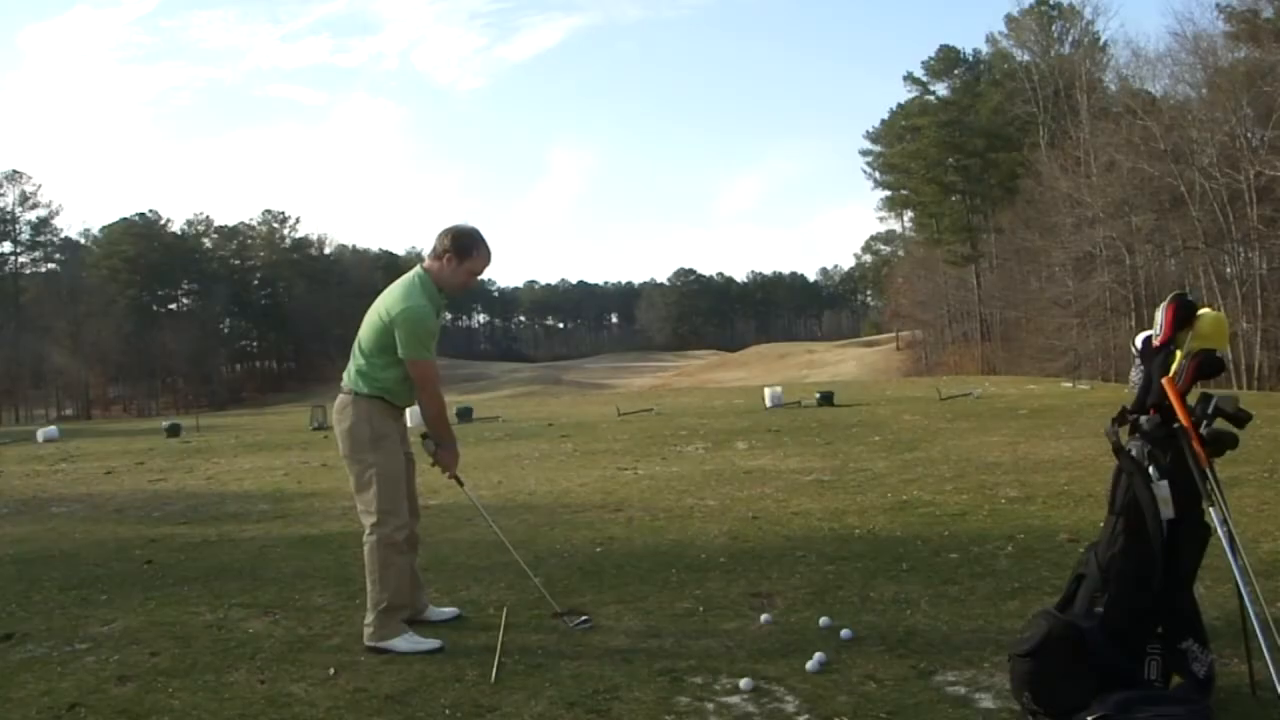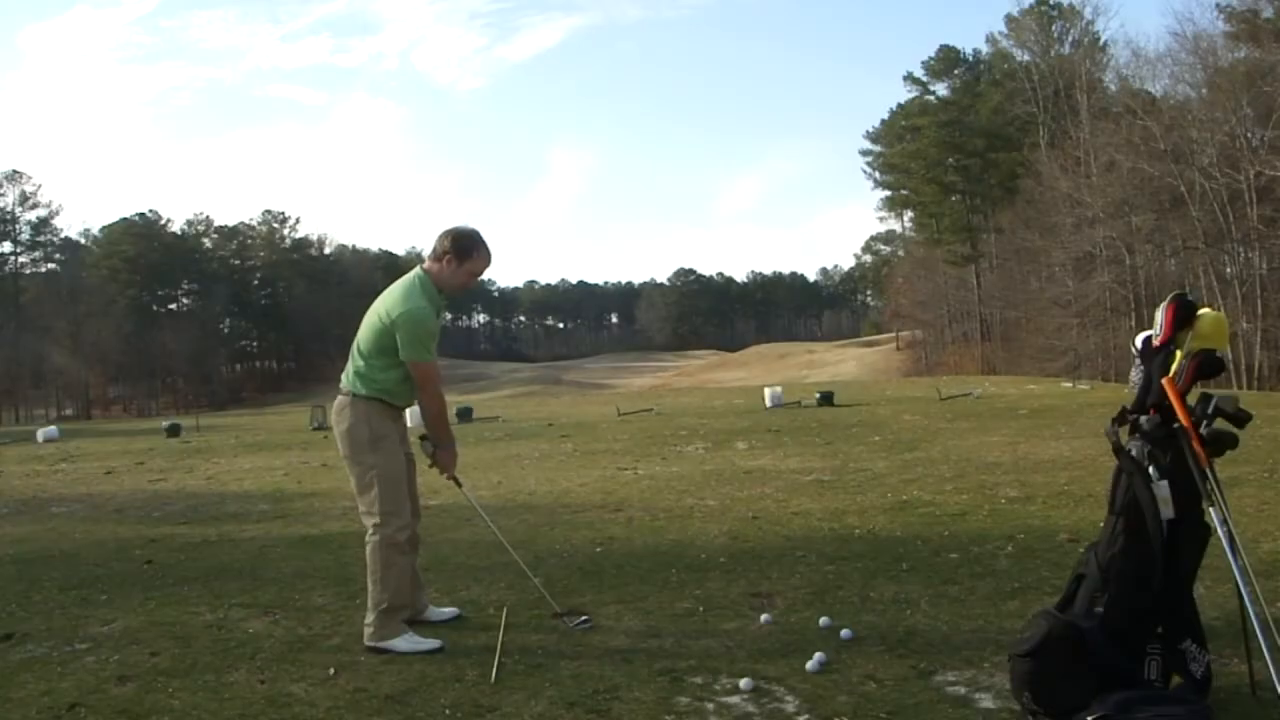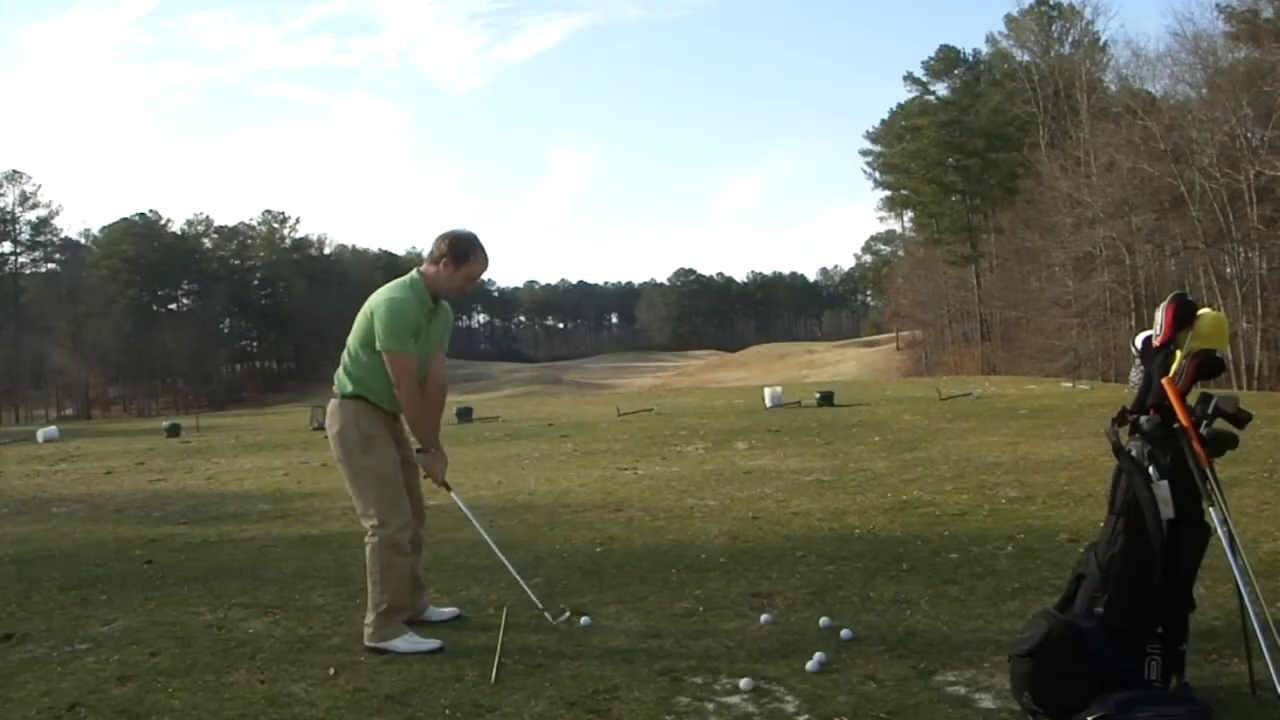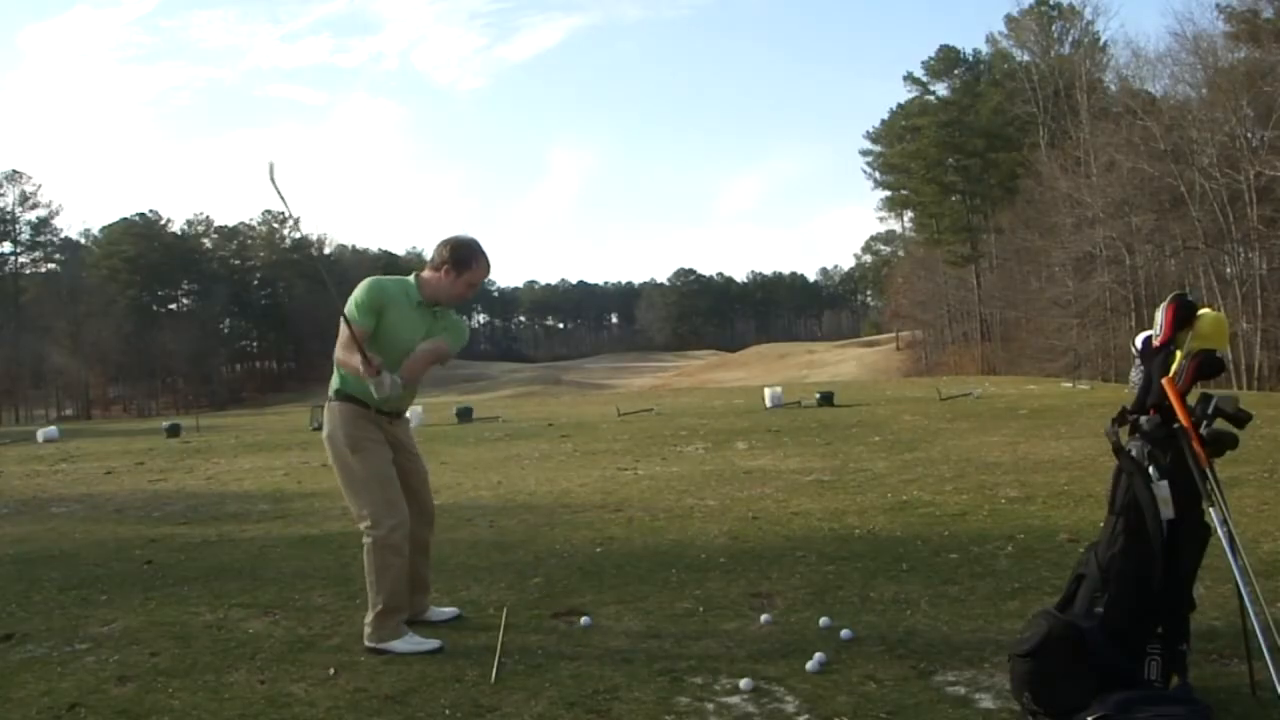
dt=0.3s
person 1, frame 1
left shoulder: (424, 293)
right shoulder: (414, 307)
left elbow: (426, 379)
right elbow: (427, 386)
left wrist: (436, 433)
right wrist: (446, 443)
left hip: (385, 412)
right hip: (366, 414)
left knee: (405, 516)
right knee: (386, 521)
left ankle: (411, 604)
right ankle: (383, 628)
person 1, frame 2
left shoulder: (424, 293)
right shoulder: (414, 309)
left elbow: (427, 380)
right elbow: (428, 387)
left wrist: (434, 434)
right wrist: (445, 444)
left hip: (384, 413)
right hip: (365, 415)
left knee: (405, 515)
right knee: (389, 521)
left ankle: (410, 604)
right ankle: (384, 629)
person 1, frame 3
left shoulder: (443, 313)
right shoulder: (396, 302)
left elbow: (435, 380)
right elbow: (404, 385)
left wrist: (431, 444)
right wrist: (431, 448)
left hip: (390, 418)
right hip: (358, 416)
left knee: (409, 515)
right knee: (389, 522)
left ankle: (411, 603)
right ankle: (384, 629)
person 1, frame 4
left shoulder: (455, 326)
right shoulder: (376, 291)
left elbow: (425, 358)
right elbow: (343, 352)
left wrist: (395, 380)
right wrist: (365, 364)
left hip: (392, 420)
right hip: (352, 418)
left knee: (419, 516)
right knee: (387, 523)
left ankle: (413, 604)
right ankle: (384, 630)
